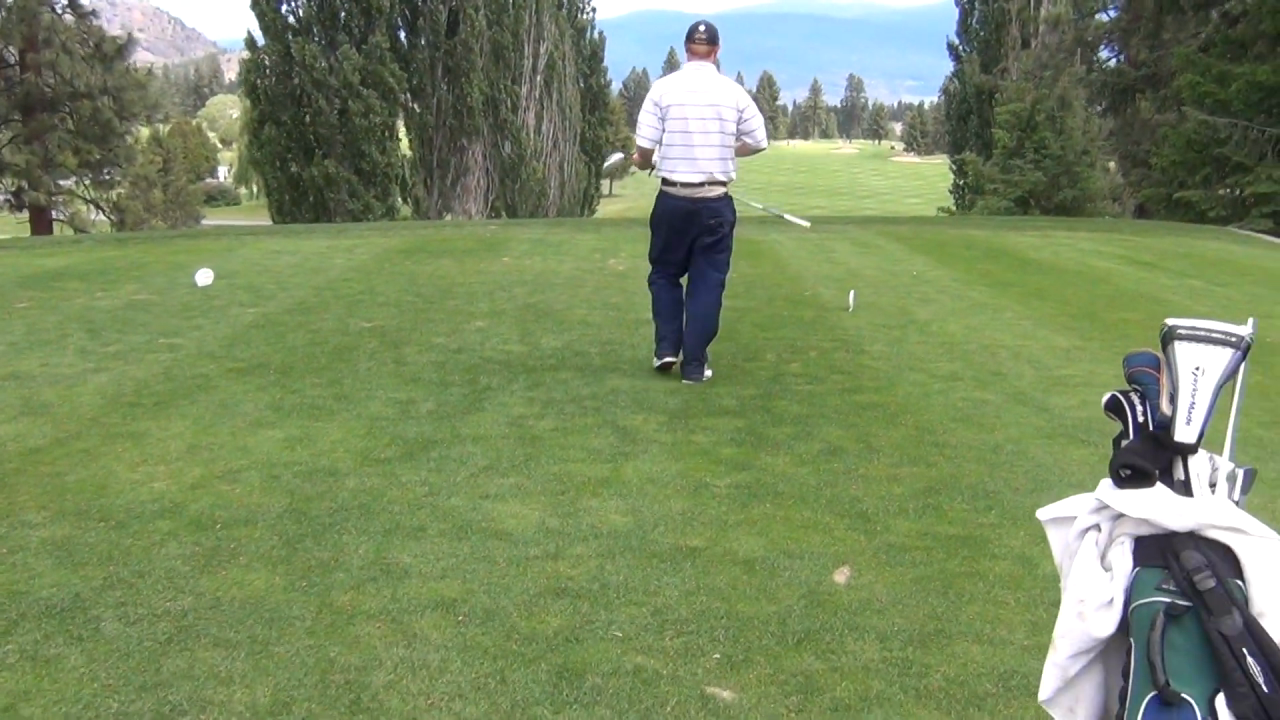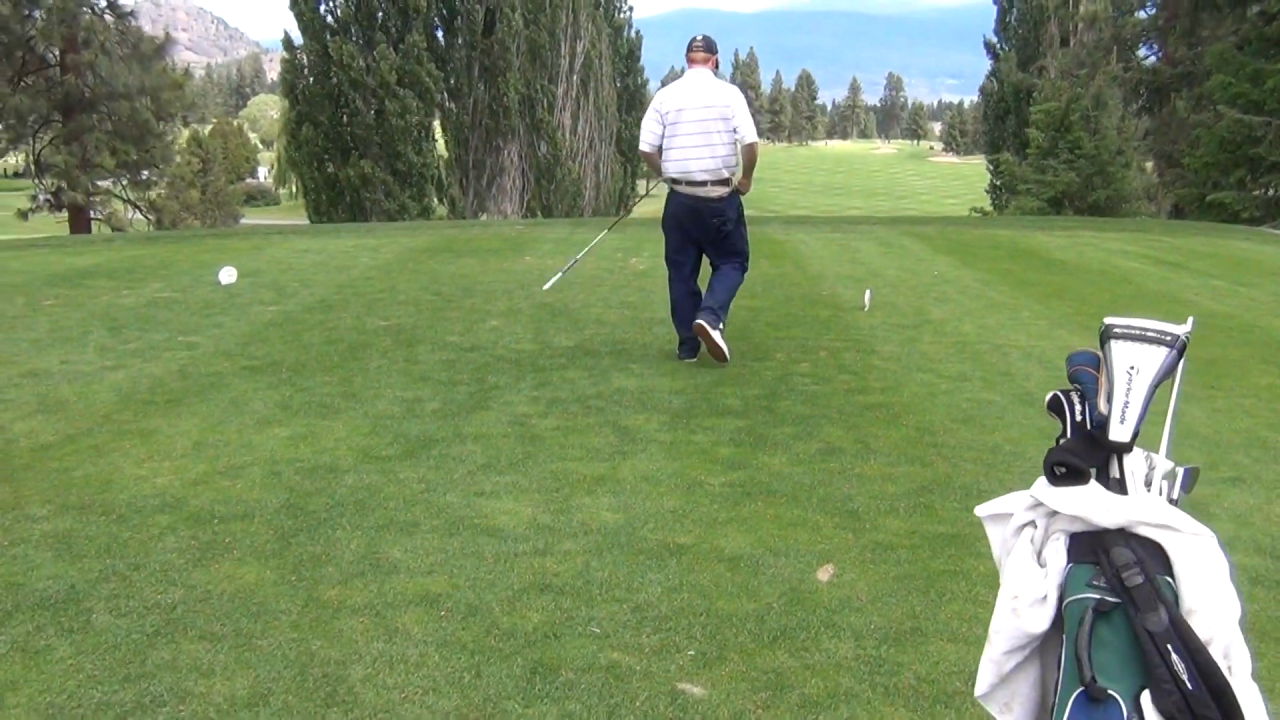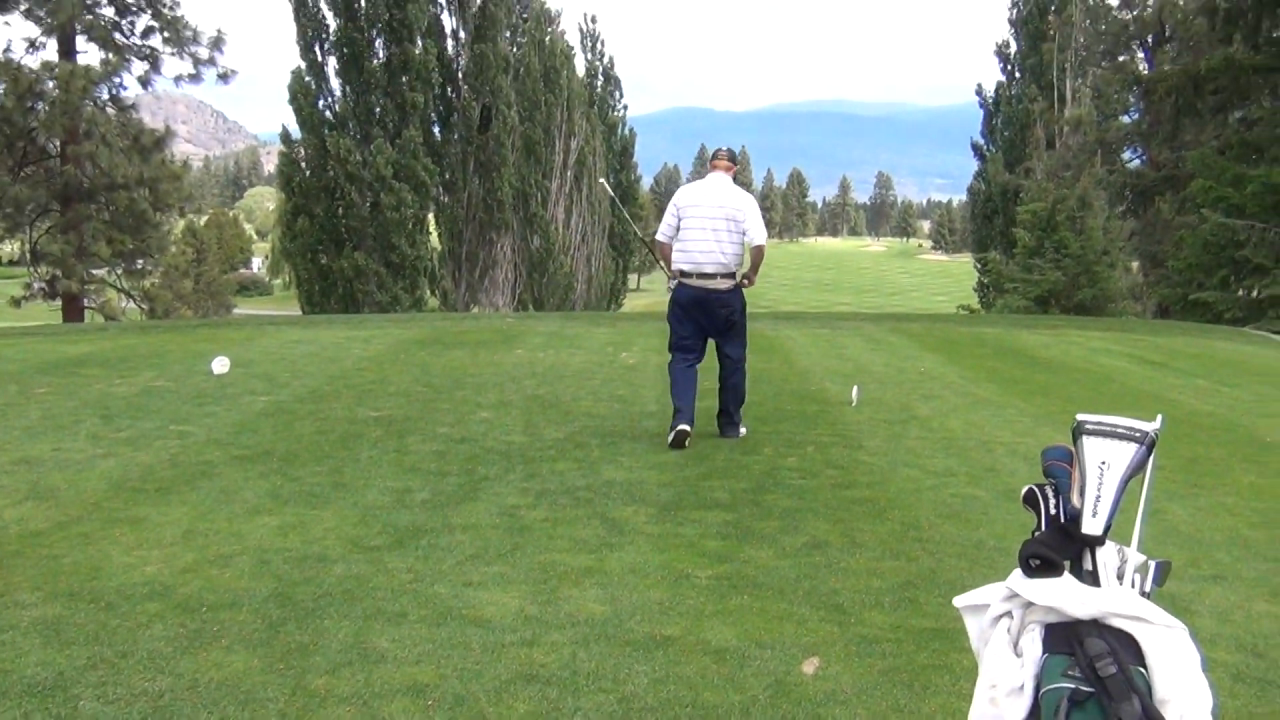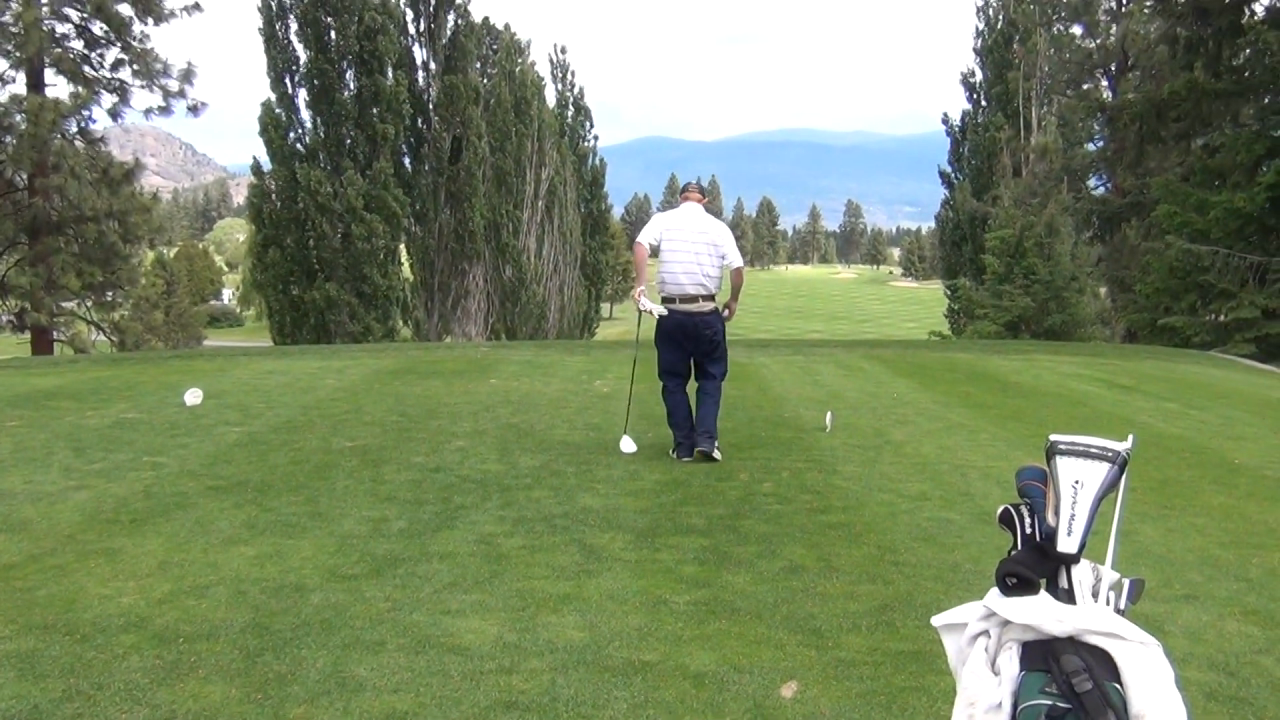
dt=0.5s
person 1, frame 1
left shoulder: (663, 88)
right shoulder: (733, 92)
left elbow: (644, 147)
right elbow: (758, 142)
left wrist: (643, 162)
left hip: (672, 200)
right hip: (715, 202)
left knee: (664, 273)
right knee: (707, 283)
left ankle: (668, 347)
right ankle: (694, 364)
person 1, frame 2
left shoulder: (665, 96)
right shoulder: (729, 93)
left elbow: (647, 149)
right elbow: (750, 142)
right wrist: (747, 177)
left hip: (680, 198)
right hip: (719, 197)
left knee: (682, 272)
right knee: (732, 263)
left ankle: (687, 345)
right ankle: (709, 318)
person 1, frame 3
left shoulder: (684, 193)
right shoulder: (743, 198)
left elbow: (662, 239)
right elbow: (758, 244)
left wrist: (675, 270)
right wrist: (752, 273)
left hip: (687, 290)
right hip: (726, 290)
left knee: (683, 358)
right knee: (732, 358)
left ankle: (681, 419)
right ankle: (730, 424)
person 1, frame 4
left shoulder: (663, 220)
right shoulder: (718, 226)
left elbow: (640, 244)
right elbow: (737, 267)
left wrist: (639, 283)
right wrist: (733, 301)
left hip: (671, 312)
right hip: (707, 312)
left knee: (674, 380)
right knee: (711, 375)
left ankle: (684, 446)
right ankle: (706, 439)
